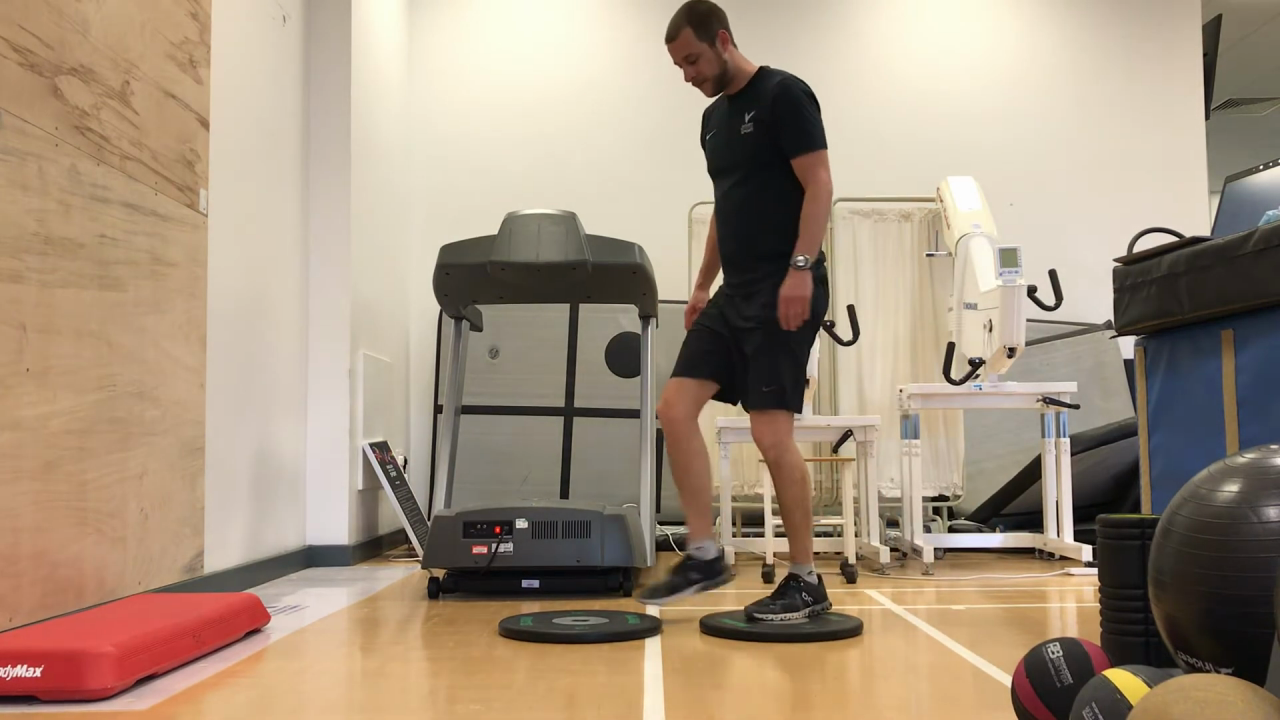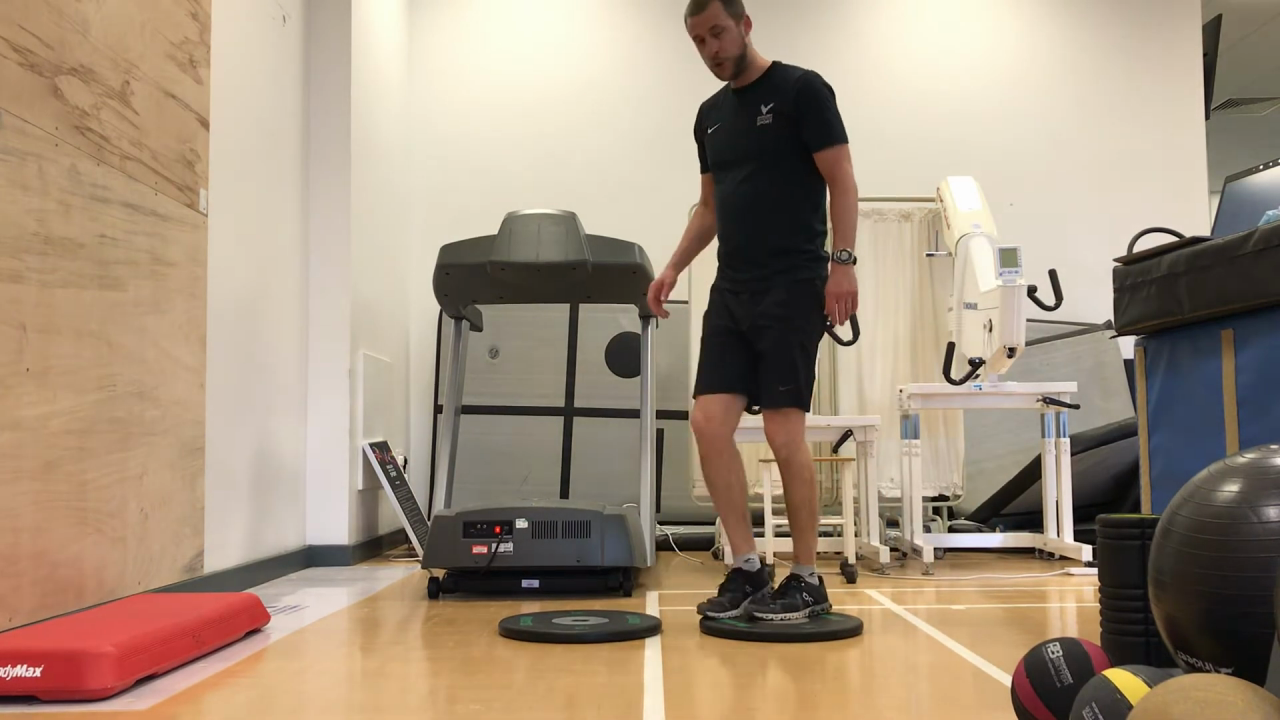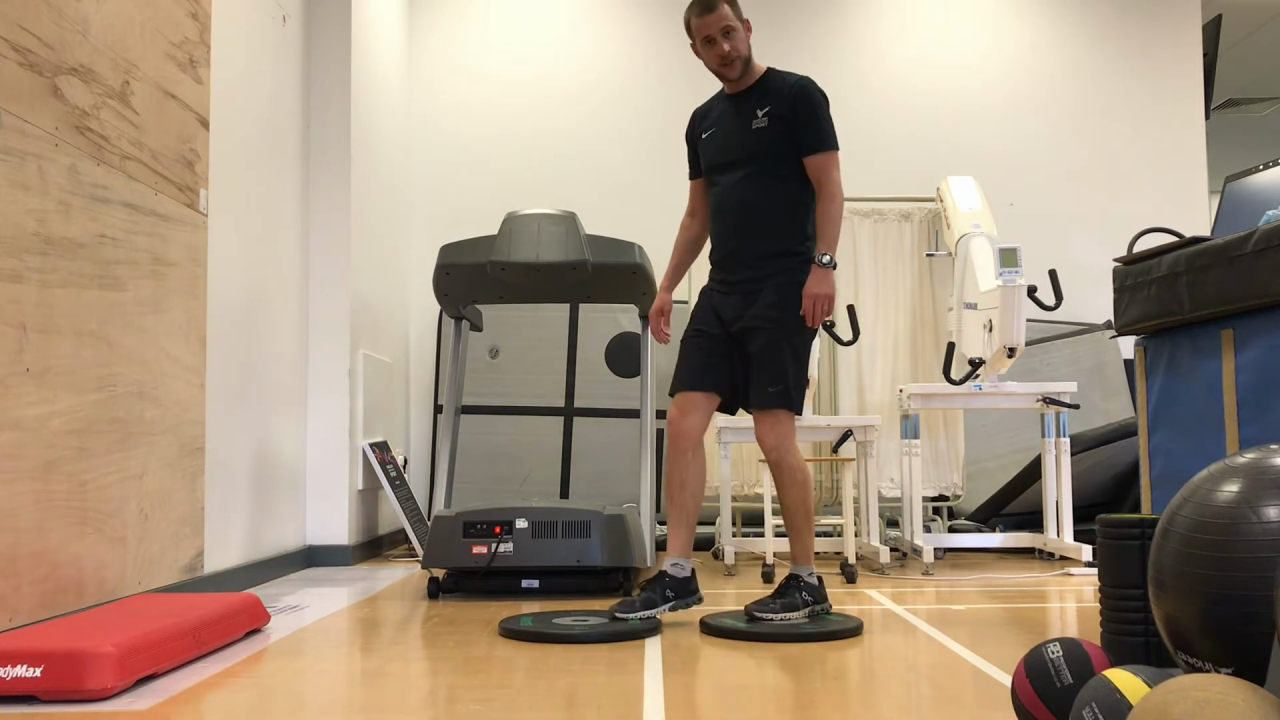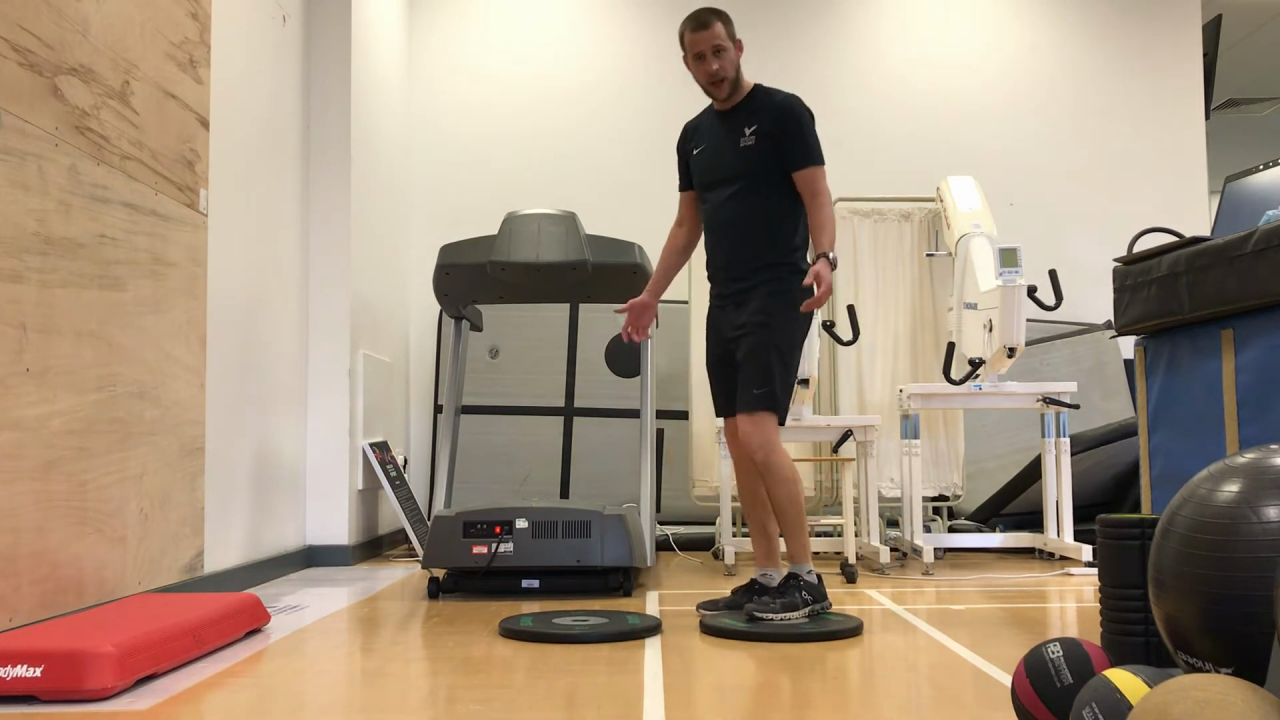
dt=0.5s
person 1, frame 1
left shoulder: (784, 95)
right shoulder: (713, 119)
left elbow: (818, 187)
left wrist: (803, 268)
right wrist: (702, 285)
left hip: (784, 292)
right hip: (734, 291)
left knee: (771, 434)
right knee: (675, 407)
left ankle: (806, 581)
right ankle: (701, 554)
person 1, frame 2
left shoulder: (801, 90)
right shoulder: (710, 113)
left elbow: (841, 182)
left wrist: (842, 260)
right wrist: (673, 268)
left hip: (793, 287)
right hip: (732, 289)
left knee: (783, 433)
right knee: (710, 426)
left ankle: (807, 581)
right ankle: (746, 568)
person 1, frame 3
left shoulder: (796, 95)
right shoulder: (703, 121)
left elbow: (828, 188)
left wrist: (823, 265)
right wrist: (668, 285)
left hip: (782, 291)
right hip: (722, 292)
left knee: (774, 436)
right knee: (683, 424)
left ankle: (807, 581)
right ankle: (677, 575)
person 1, frame 4
left shoulder: (783, 112)
right shoulder: (695, 135)
left elbow: (817, 198)
right elbow: (688, 225)
left wrist: (823, 259)
right wrist: (651, 294)
left hip: (776, 297)
right hip: (725, 301)
left knee: (758, 437)
right knee: (741, 445)
left ankle: (805, 580)
right ankle: (768, 577)
